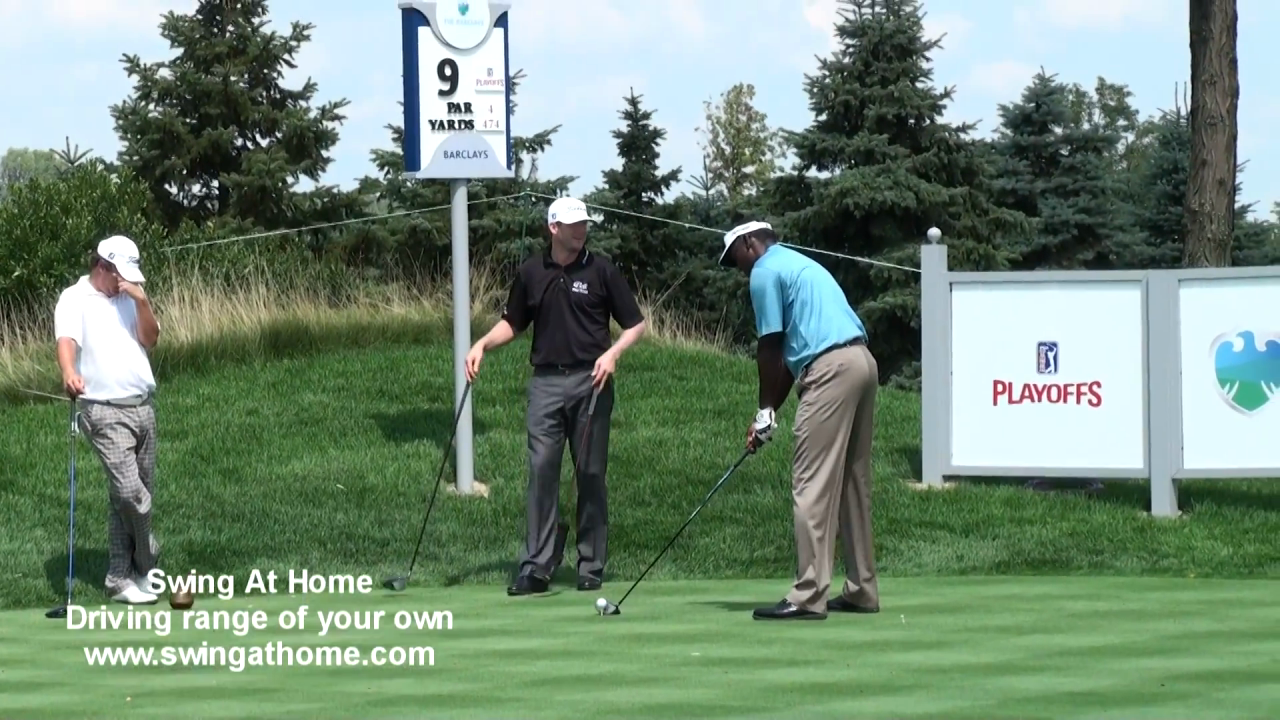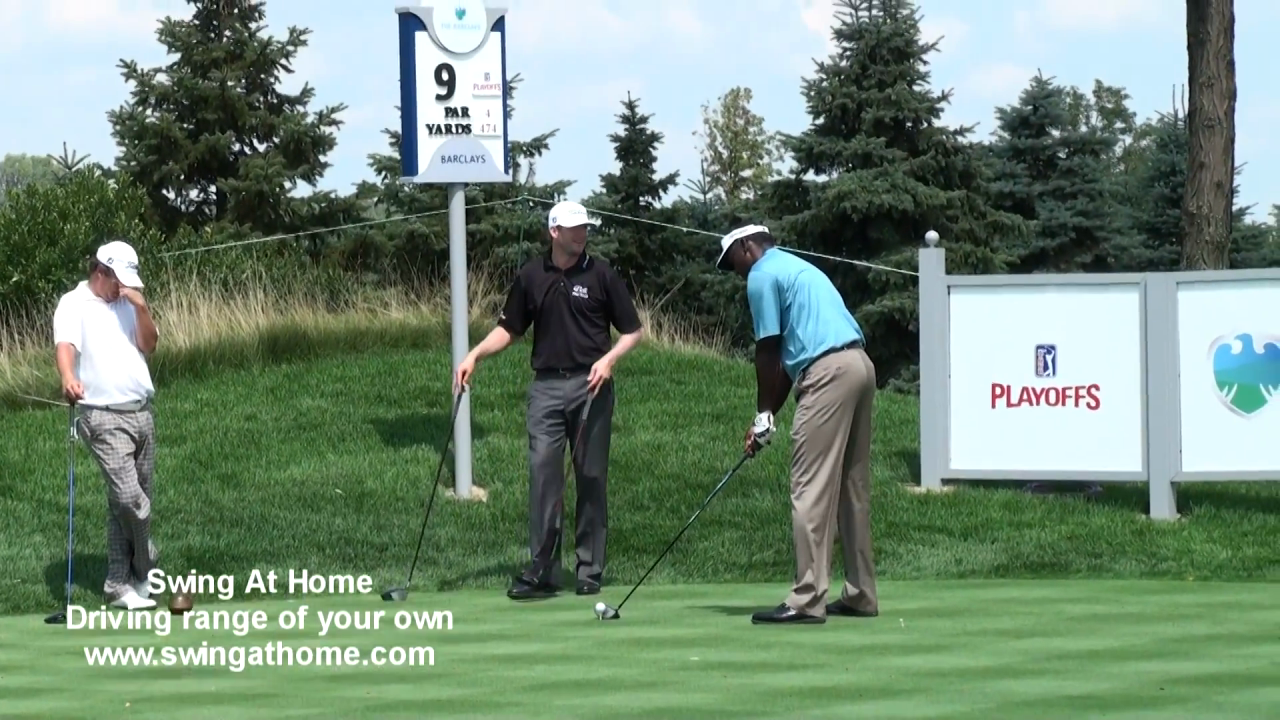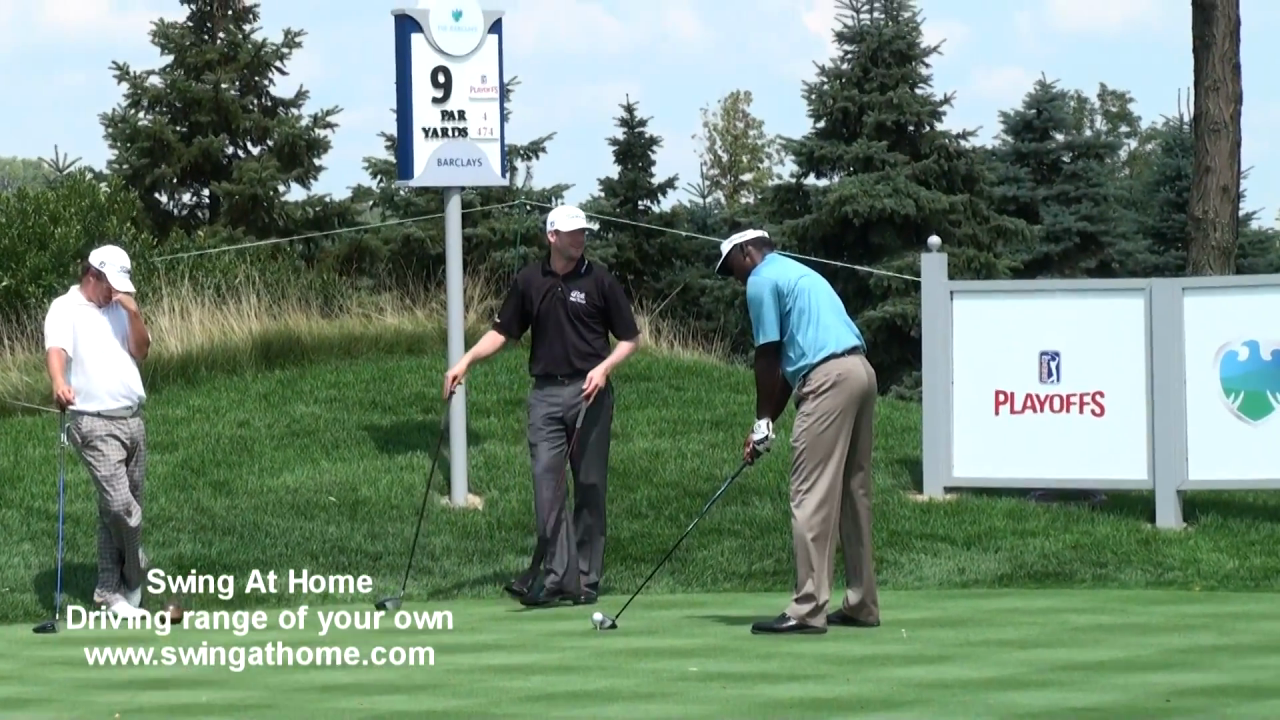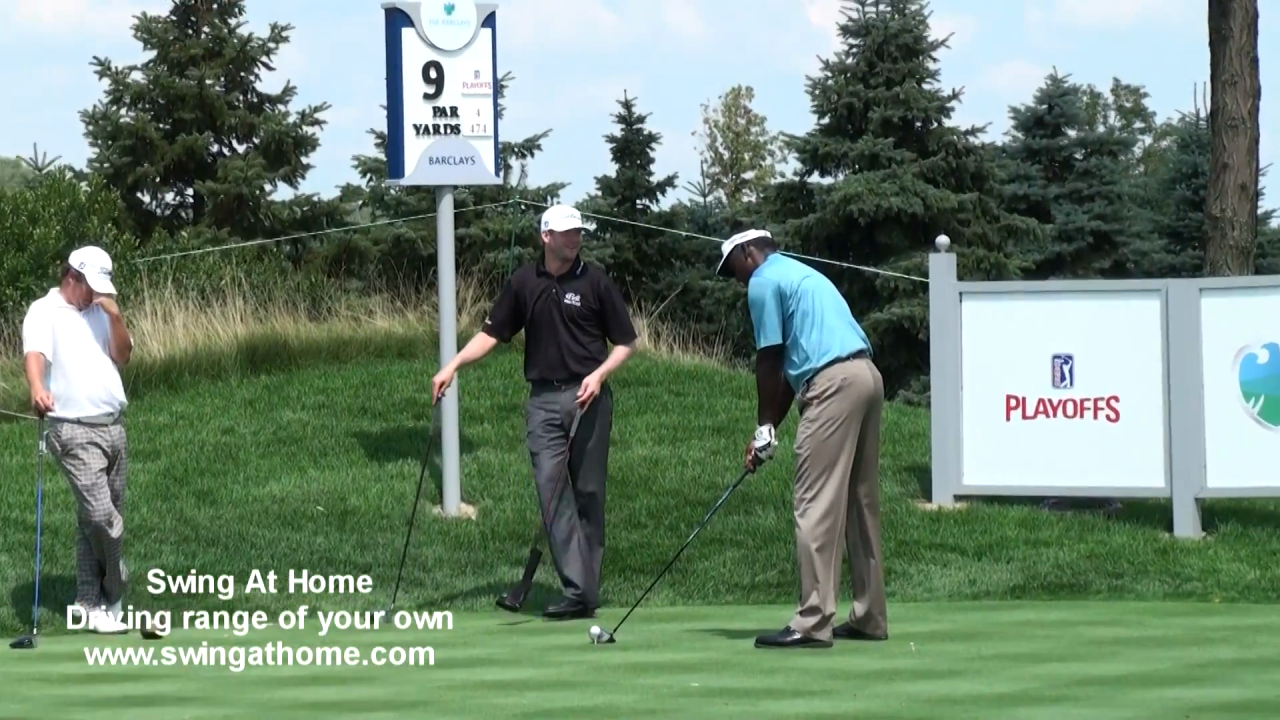
dt=0.1s
person 1, frame 1
right shoulder: (797, 264)
left elbow: (771, 348)
left wrist: (764, 412)
right wrist: (772, 410)
left hip: (832, 369)
right hip: (860, 362)
left knee: (813, 484)
right knee: (851, 482)
person 1, frame 2
right shoulder: (795, 268)
left elbow: (769, 351)
left wrist: (763, 415)
right wrist: (771, 413)
left hip: (829, 372)
right hip: (857, 365)
left knee: (811, 488)
right knee: (850, 485)
person 1, frame 3
left shoulder: (762, 280)
right shoulder: (796, 272)
left elbow: (768, 357)
left wrist: (762, 422)
right wrist: (769, 420)
left hip: (830, 379)
right hip: (859, 372)
left knee: (812, 496)
right knee: (851, 493)
person 1, frame 4
left shoulder: (764, 281)
right shoulder: (799, 274)
left elbow: (770, 361)
left wrist: (764, 427)
right wrist: (771, 426)
left hip: (835, 383)
right hip: (865, 375)
left knee: (816, 504)
right knee: (858, 501)
right ankle: (869, 617)
person 2, frame 1
left shoulder: (602, 270)
right shoulder: (530, 272)
left elbow: (635, 324)
right elbow: (512, 322)
left wrist: (612, 354)
right wrist: (482, 344)
left hip: (591, 381)
right hip: (546, 382)
left knee: (591, 473)
right knee: (541, 467)
person 2, frame 2
left shoulder: (602, 275)
right shoulder: (530, 275)
left elbow: (633, 330)
right elbow: (508, 328)
left wrist: (609, 359)
right wrist: (475, 355)
left hip: (590, 385)
right hip: (547, 385)
left knee: (591, 477)
right knee: (542, 468)
person 2, frame 3
left shoulder: (600, 280)
right shoulder: (528, 280)
left elbow: (630, 337)
right elbow: (501, 331)
left wrist: (604, 367)
right wrist: (464, 362)
left hip: (590, 392)
right hip: (546, 392)
left knee: (590, 484)
right knee: (547, 475)
person 2, frame 4
left shoulder: (596, 282)
right shoulder: (522, 281)
left elbow: (626, 342)
right elbow: (491, 333)
left wrist: (599, 374)
right wrist: (452, 366)
left hip: (587, 398)
right hip: (544, 398)
left knee: (588, 492)
right knee: (550, 483)
left ankle: (585, 590)
right ankle: (579, 588)
person 3, frame 1
left shoulder: (130, 296)
right shoulder: (74, 299)
left elbow: (150, 340)
right elbow: (66, 340)
left wrist: (142, 301)
right wrist: (69, 373)
left hip: (142, 406)
right hip: (105, 411)
left knee: (133, 494)
right knee: (129, 492)
left ankle: (121, 577)
right ankle: (147, 565)
person 3, frame 2
left shoulder: (129, 301)
right shoulder: (73, 304)
left elbow: (149, 346)
right elbow: (65, 345)
left wrist: (141, 307)
right wrist: (69, 378)
left hip: (140, 412)
right hip: (104, 417)
left knee: (131, 500)
right knee: (128, 497)
left ankle: (120, 583)
right ankle: (145, 571)
person 3, frame 3
left shoulder: (120, 307)
right shoulder: (65, 309)
left elbow: (140, 352)
right elbow: (56, 351)
left wrist: (134, 314)
right wrist: (59, 383)
left hip: (132, 418)
right hip: (95, 423)
left knee: (121, 508)
right knee: (119, 505)
left ankle: (110, 592)
right ankle: (134, 583)
person 3, frame 4
left shoulder: (101, 310)
right shoulder: (44, 311)
left elbow: (122, 357)
right elbow: (35, 355)
left wrist: (116, 317)
right wrist: (38, 388)
left hip: (113, 426)
right hip: (75, 430)
left knee: (100, 518)
right knee: (100, 516)
left ankle: (90, 605)
right ankle: (114, 596)
